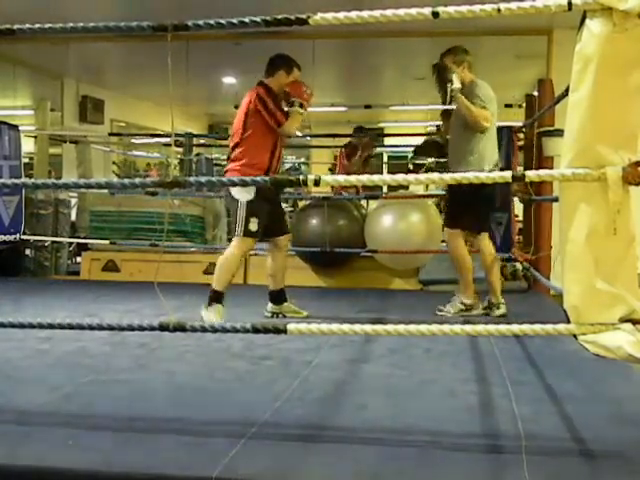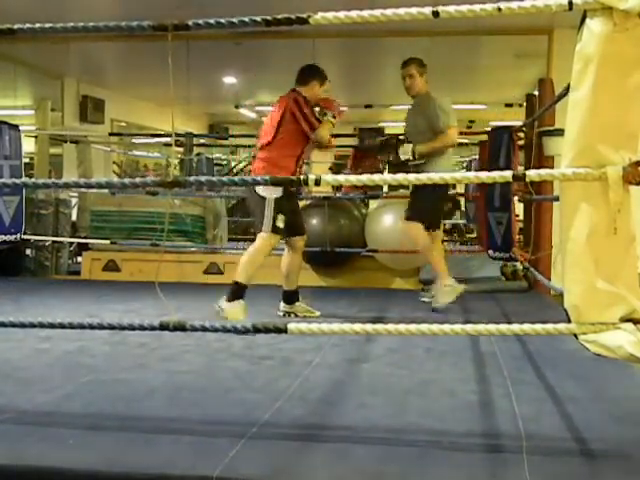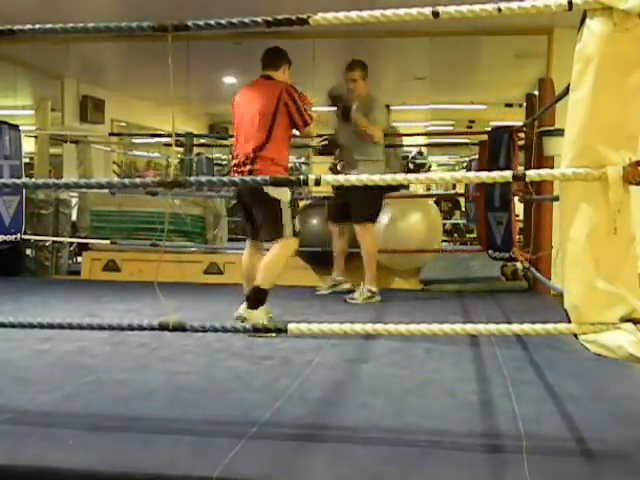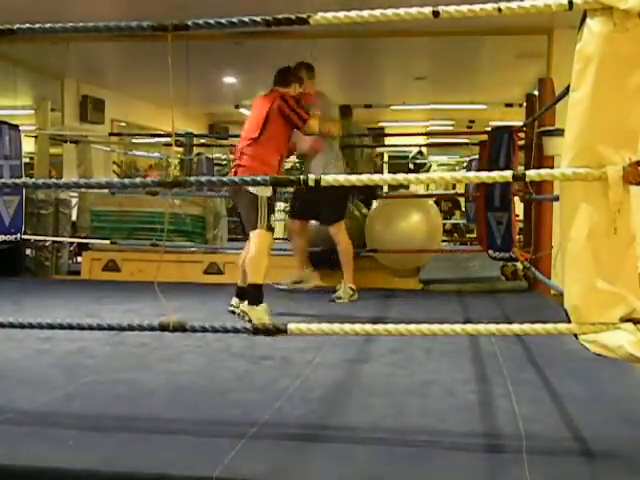
dt=0.7s
person 1, frame 1
left shoulder: (269, 99)
right shoulder: (261, 95)
left elbow: (281, 132)
right elbow: (289, 129)
left wrist: (295, 104)
right wrist: (299, 102)
left hip: (265, 182)
right hip: (247, 180)
left knee: (281, 241)
right knee: (244, 242)
left ankle: (277, 302)
right ankle: (213, 303)
person 1, frame 2
left shoulder: (290, 103)
right shoulder: (297, 103)
right elbow: (321, 135)
right wrist: (331, 114)
left hip: (282, 182)
right hip: (271, 179)
left knee: (297, 241)
right knee: (267, 238)
left ankle: (290, 301)
right ankle: (234, 299)
person 1, frame 3
left shoulder: (242, 94)
right shoulder: (284, 91)
right elbow: (309, 131)
right wrist: (305, 108)
left hip: (242, 176)
right hip: (267, 175)
left knee: (254, 243)
right knee: (286, 242)
left ankle: (252, 305)
right ankle: (254, 305)
person 1, frame 4
left shoulder: (262, 102)
right shoulder: (282, 100)
right elbow: (313, 127)
right wrist: (315, 112)
left hip: (242, 177)
right hip: (255, 177)
left knee: (255, 238)
right knee: (261, 236)
left ankle: (240, 299)
right ankle: (254, 303)
person 2, frame 1
left shoulder: (479, 90)
right shoulder: (466, 93)
left elbow: (484, 122)
left wrist: (457, 96)
left hip: (474, 175)
right hip: (470, 175)
left knee: (454, 234)
right knee: (481, 237)
left ankle: (467, 298)
right ankle: (496, 300)
person 2, frame 2
left shoulder: (435, 104)
right shoulder: (414, 109)
left elbow: (452, 136)
left wrist: (417, 150)
right wrist: (399, 149)
left knee: (413, 227)
right knee: (430, 232)
left ankle: (446, 281)
right ankle: (441, 287)
person 2, frame 3
left shoulder: (374, 106)
right shoulder: (343, 105)
left elbow: (377, 136)
left wrist: (354, 114)
left hip: (368, 175)
right hip: (347, 174)
left knee: (363, 228)
right knee: (337, 226)
left ankle: (370, 287)
right ankle: (339, 277)
person 2, frame 4
left shoulder: (323, 101)
left hip: (328, 174)
right hip: (308, 175)
left knee: (336, 228)
right knee: (296, 224)
left ankle: (349, 285)
right ankle: (303, 273)
